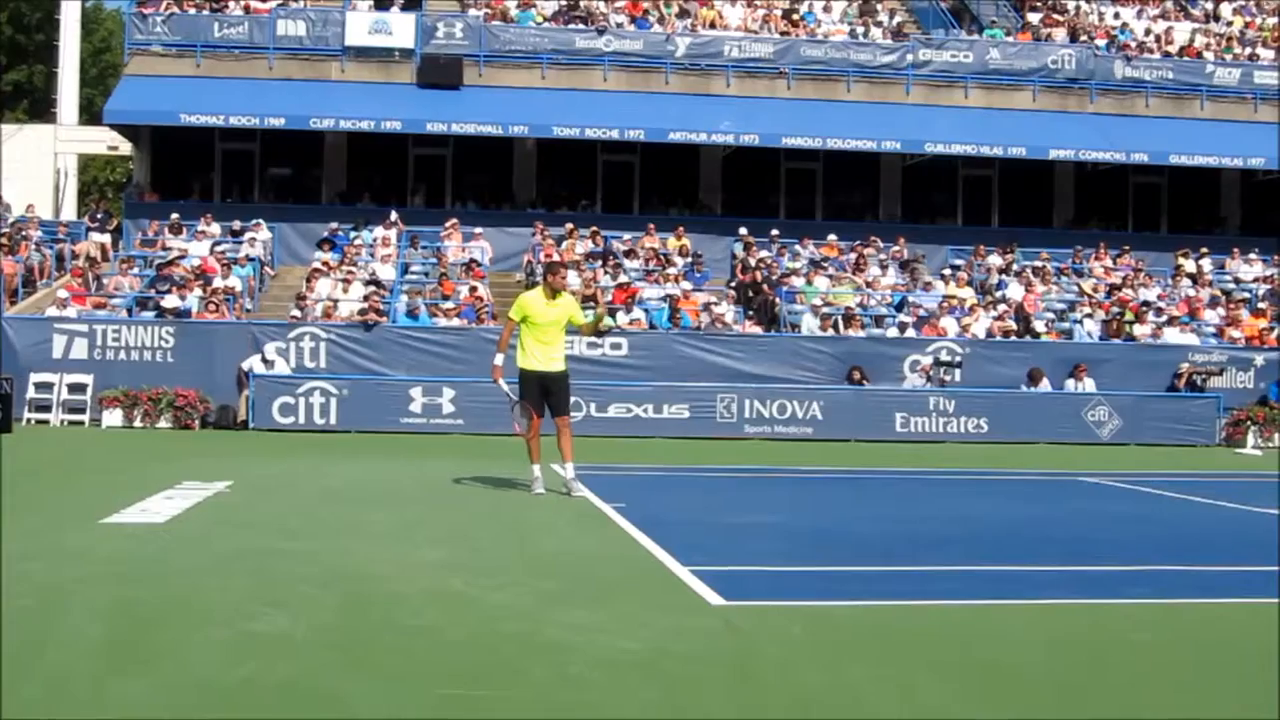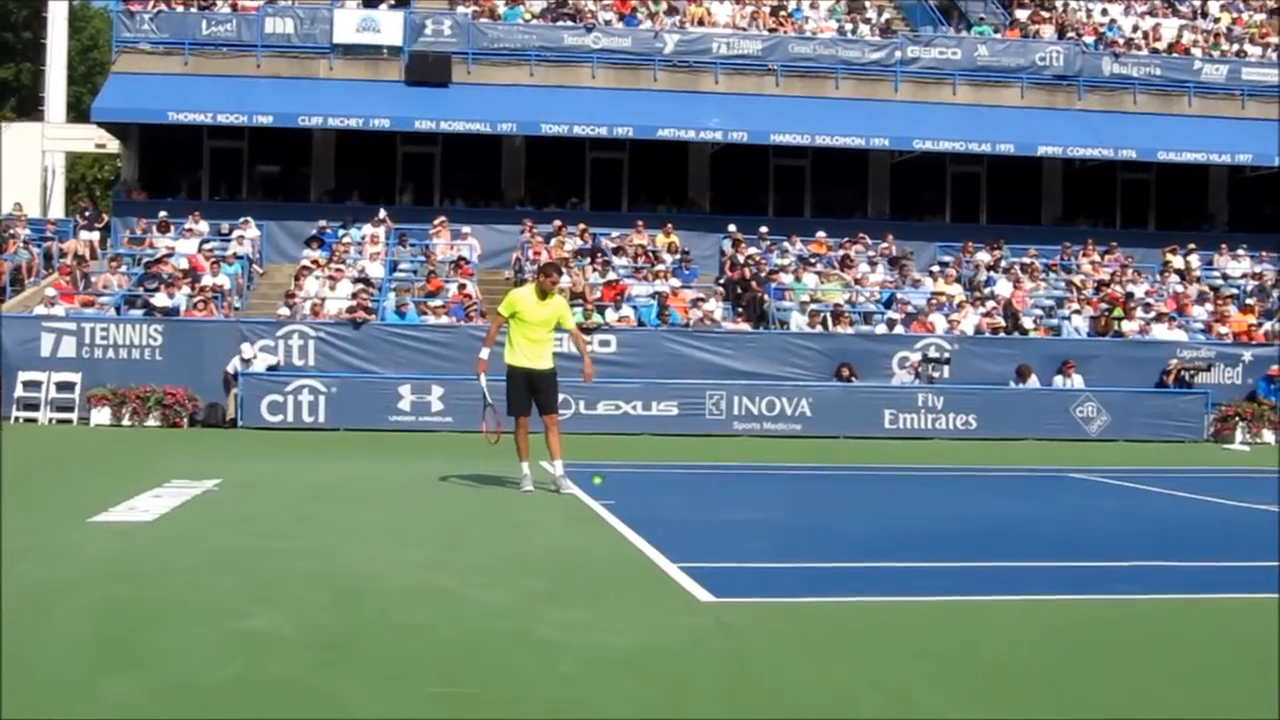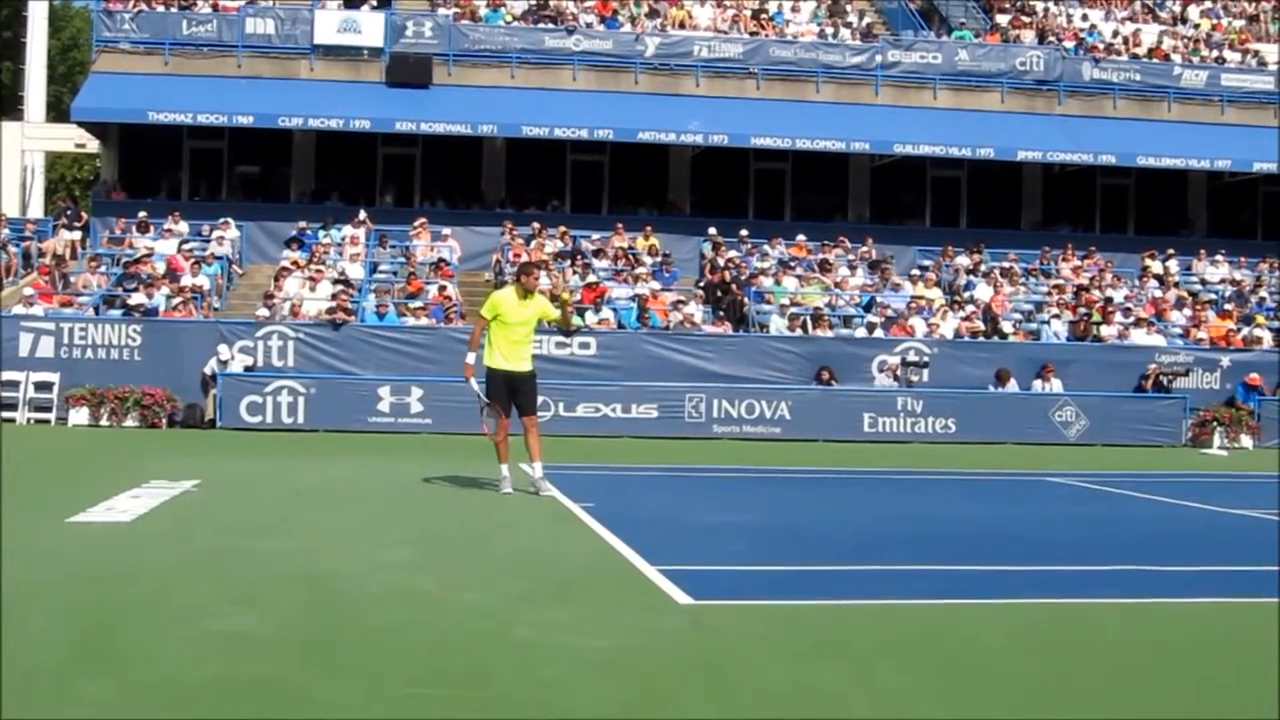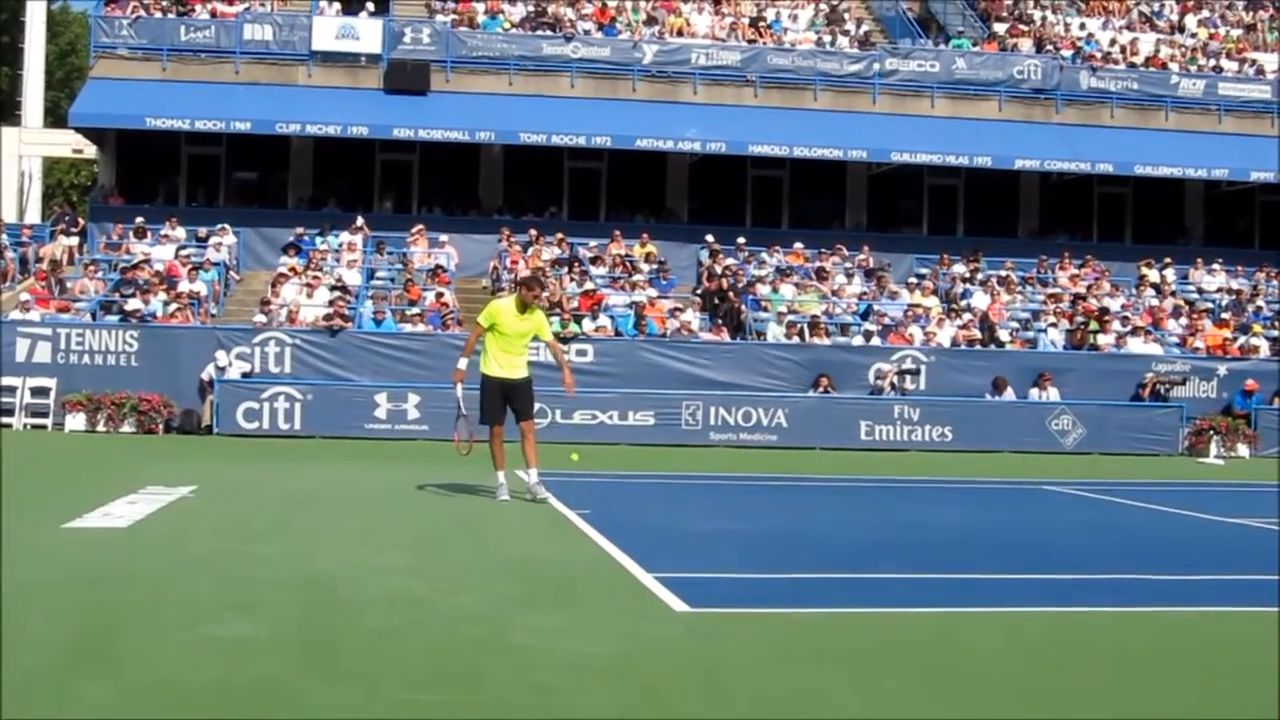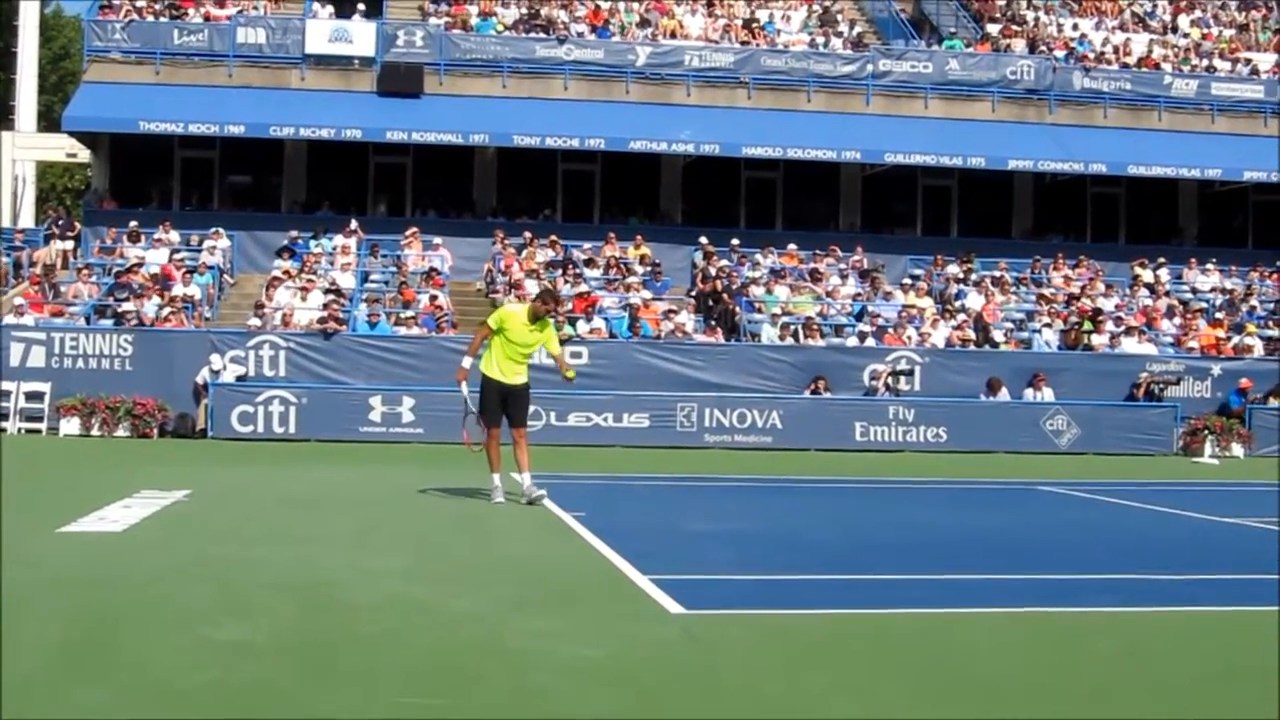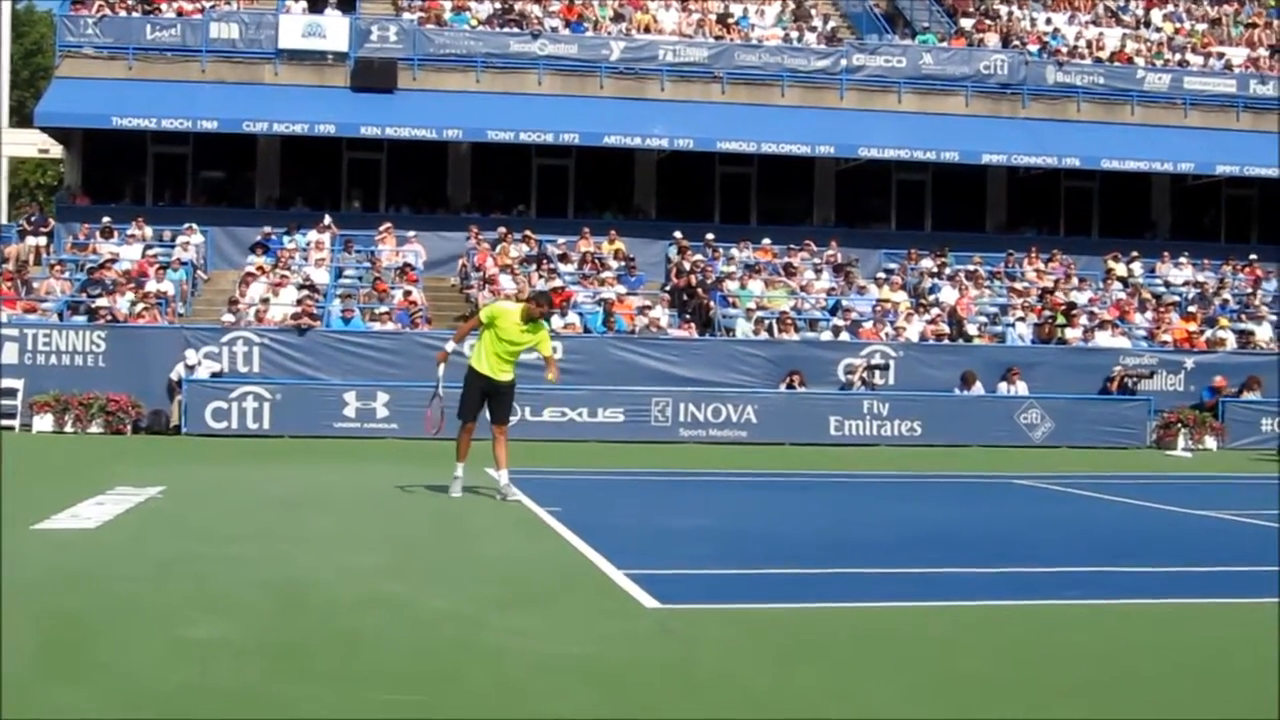
dt=0.5s
person 1, frame 1
left shoulder: (568, 301)
right shoulder: (526, 299)
left elbow: (585, 329)
right elbow: (507, 330)
left wrist: (598, 321)
right wrist: (498, 362)
left hip: (557, 371)
right hip: (530, 371)
left knee: (563, 423)
right knee: (533, 424)
left ankle: (570, 476)
right ankle: (536, 475)
person 1, frame 2
left shoulder: (560, 303)
right shoulder: (517, 296)
left elbow: (574, 332)
right elbow: (495, 325)
left wrist: (586, 359)
right wrist: (483, 356)
left hip: (545, 369)
right hip: (518, 368)
left knee: (552, 420)
right knee: (522, 422)
left ankle: (559, 474)
right ankle: (525, 473)
person 1, frame 3
left shoulder: (540, 302)
right shoulder: (499, 298)
left elbow: (565, 325)
right elbow: (479, 328)
left wrist: (566, 310)
right wrist: (470, 361)
left hip: (524, 370)
right hip: (498, 370)
left knee: (531, 423)
left ankle: (538, 476)
right ankle: (505, 475)
person 1, frame 4
left shoulder: (538, 315)
right shoulder: (497, 307)
left elbow: (552, 344)
right elbow: (475, 335)
left wrist: (565, 369)
right wrist: (461, 366)
left hip: (520, 378)
right hip: (493, 377)
left knee: (527, 429)
right knee: (496, 431)
left ankle: (533, 482)
right ankle: (501, 482)
person 1, frame 5
left shoulder: (547, 328)
right shoulder: (508, 312)
left elbow: (557, 356)
right elbow: (481, 335)
left wrist: (566, 370)
right wrist: (465, 365)
left hip: (519, 383)
right hip: (493, 379)
left knee: (520, 434)
right knee: (493, 434)
left ankle: (527, 486)
right ankle: (496, 484)
person 1, frame 6
left shoulder: (540, 331)
right shoulder: (500, 309)
left elbow: (549, 358)
right elbow: (470, 325)
left wrist: (552, 369)
right wrist: (448, 349)
left hip: (504, 380)
right hip: (478, 373)
left knee: (500, 431)
right knee: (468, 425)
left ankle: (504, 483)
right ankle: (458, 475)
